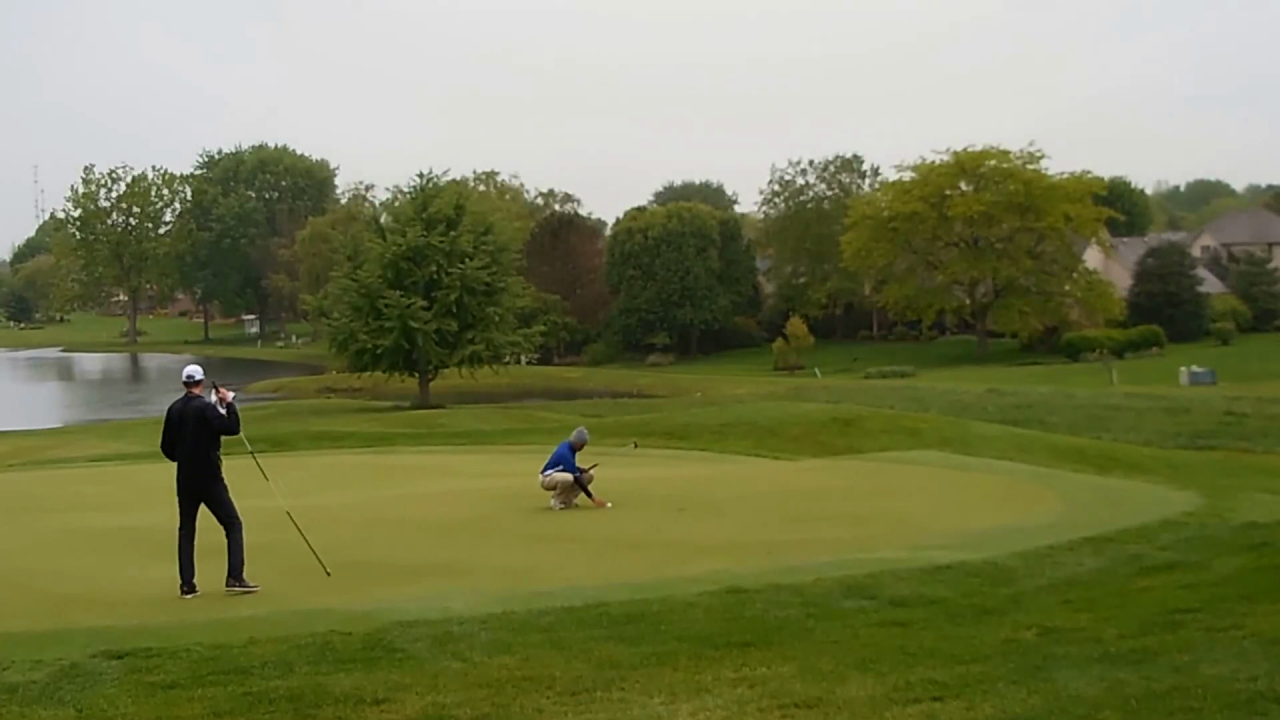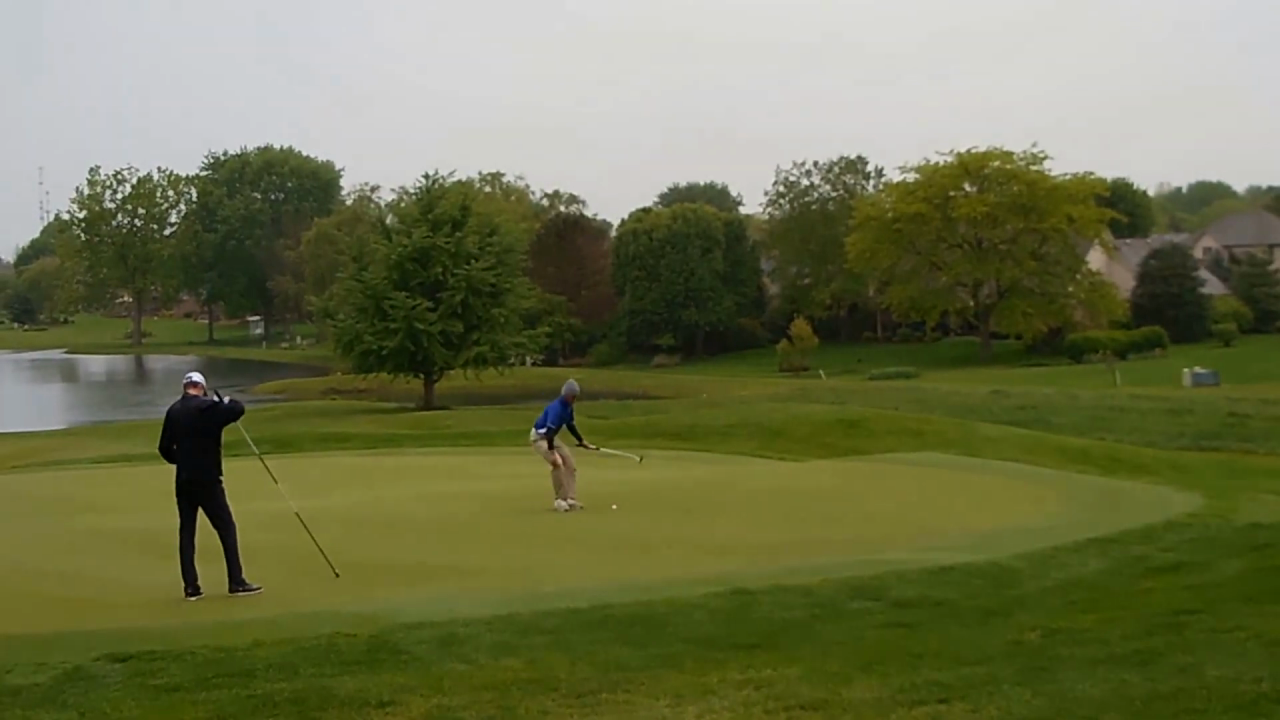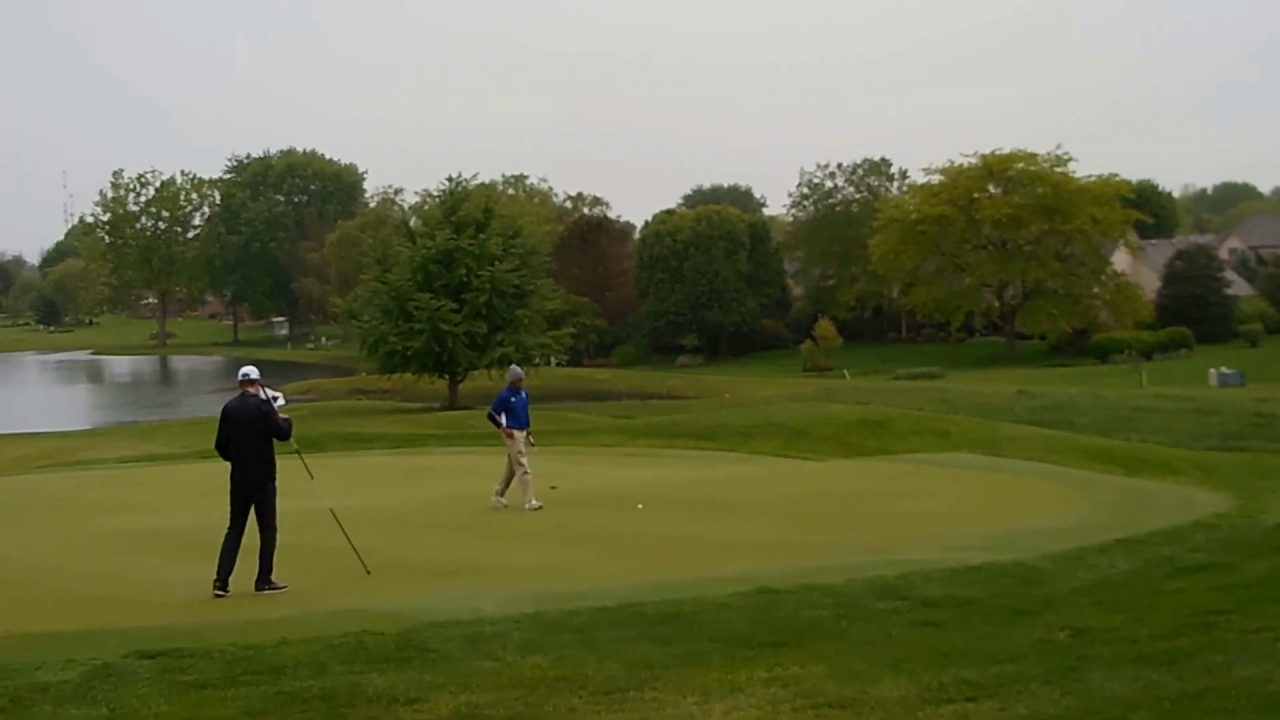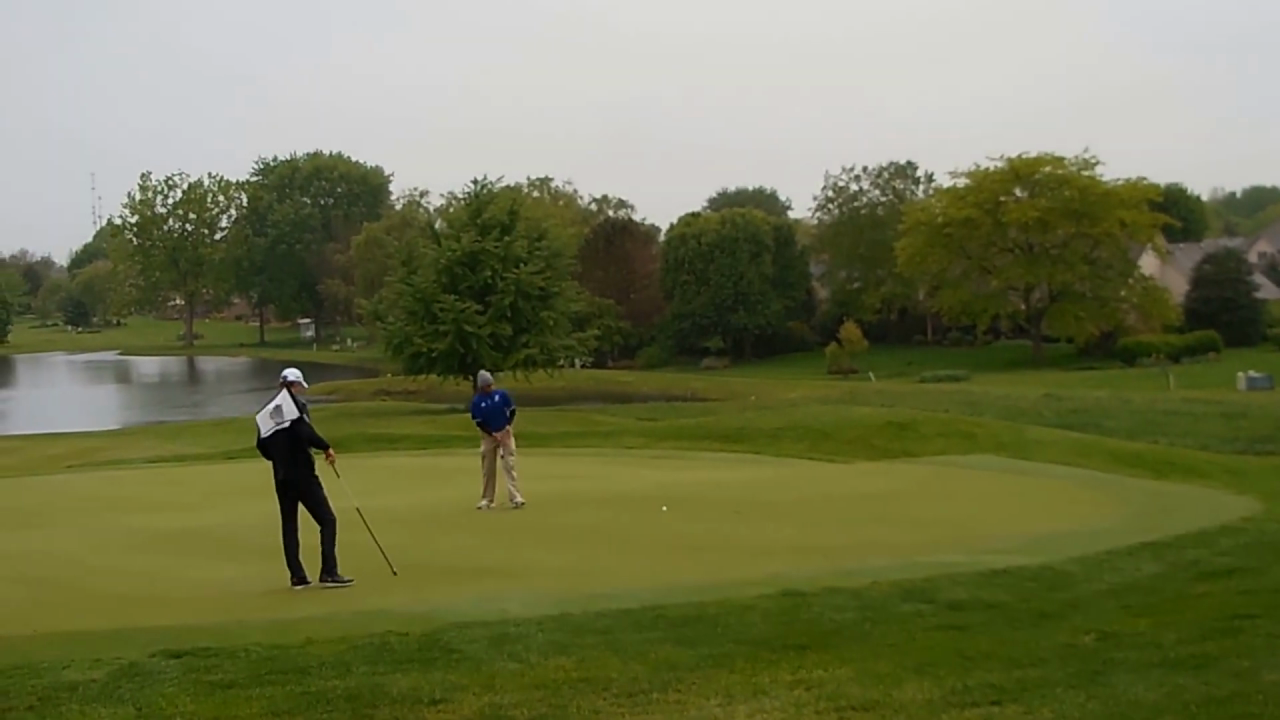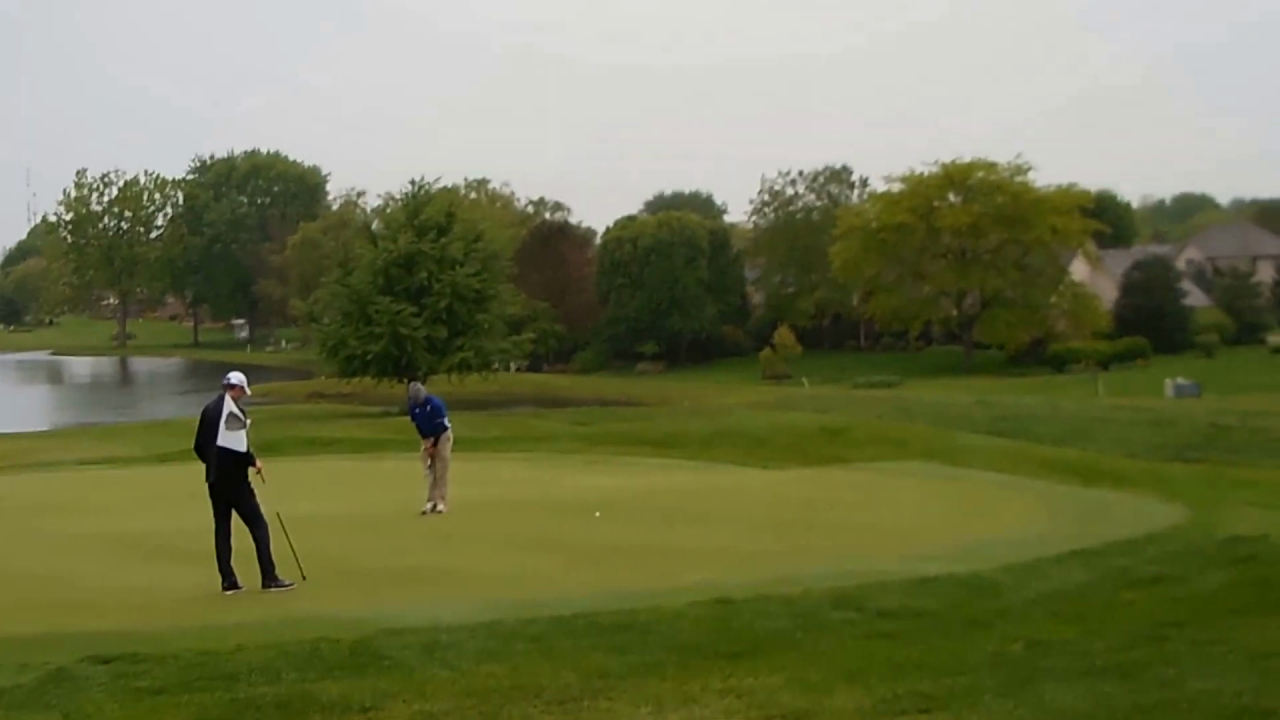
dt=1s
person 1, frame 1
left shoulder: (174, 409)
right shoulder: (205, 407)
left elbow: (166, 447)
right elbow: (233, 428)
right wrist: (228, 403)
left hip: (185, 479)
right hip: (209, 478)
left knee: (186, 530)
right knee: (232, 524)
left ankle: (187, 585)
right ankle: (235, 577)
person 1, frame 2
left shoulder: (173, 410)
right shoulder: (206, 406)
left elbow: (164, 448)
right elbow: (237, 410)
right wrist: (227, 402)
left hip: (183, 480)
right hip: (206, 479)
left knee: (186, 532)
right knee: (226, 528)
left ankle: (191, 586)
right ankle: (236, 582)
person 1, frame 3
left shoulder: (229, 407)
right shoulder: (263, 406)
left elbow: (220, 444)
right elbow: (283, 434)
right wrist: (286, 421)
left hip: (238, 476)
right hip: (262, 476)
left knee: (235, 529)
right knee: (267, 528)
left ankle: (221, 580)
right ankle: (264, 581)
person 1, frame 4
right shoulder: (296, 405)
left elbow: (263, 445)
right elbow: (307, 434)
right wrist: (326, 447)
left hip: (281, 476)
right hip: (301, 473)
left knee: (289, 525)
right knee: (327, 520)
left ankle: (297, 576)
right ankle: (329, 573)
person 1, frame 5
left shoulder: (209, 410)
right shoulder: (234, 410)
left elbow: (199, 446)
right elbow: (239, 444)
right wrist: (253, 462)
left hip: (215, 478)
right hip: (234, 478)
left knee: (222, 529)
right knee: (258, 525)
left ankle: (228, 581)
right ankle: (269, 578)
